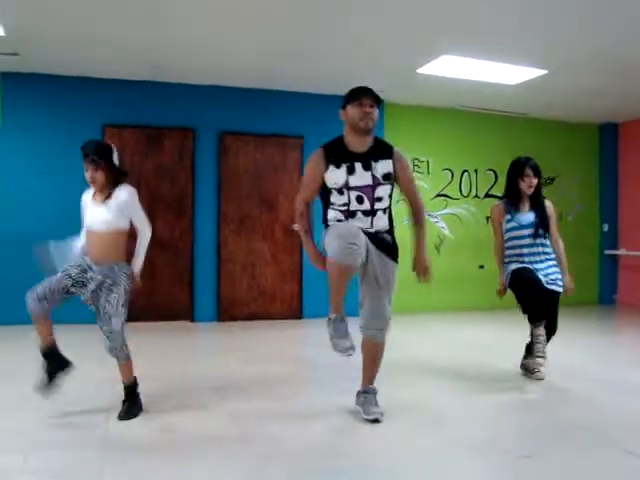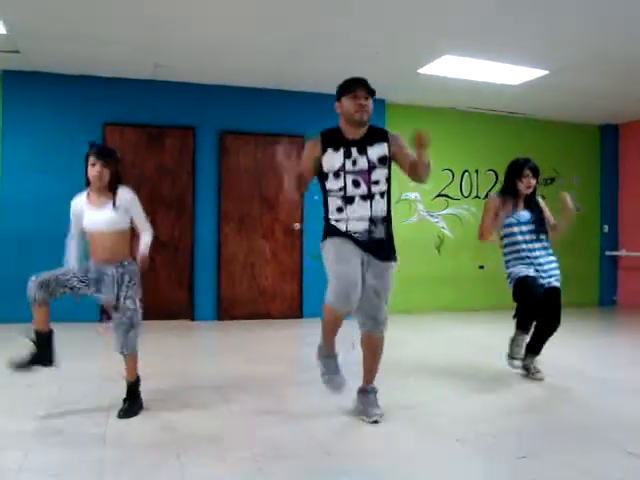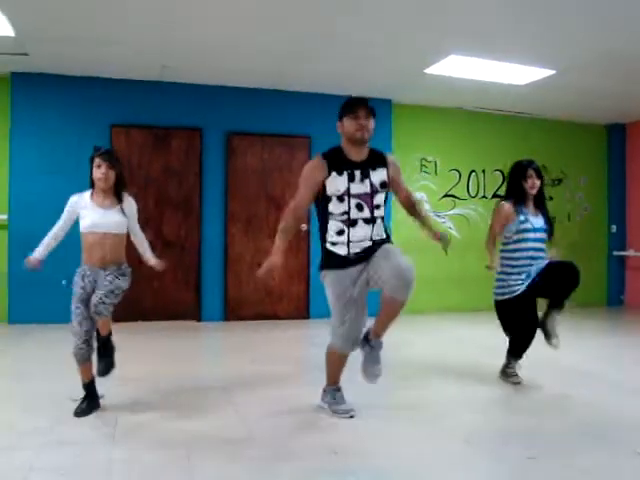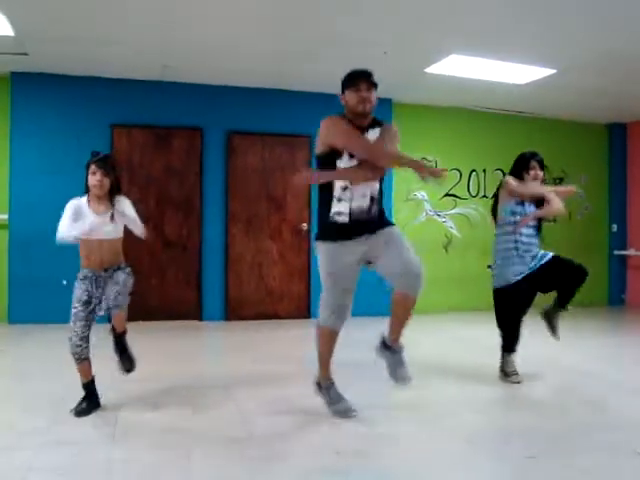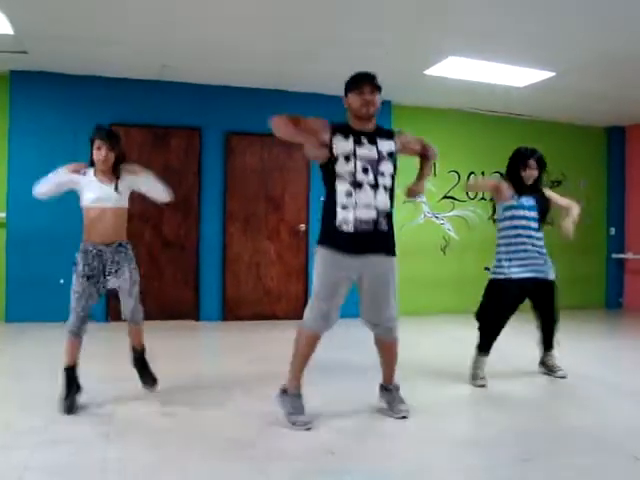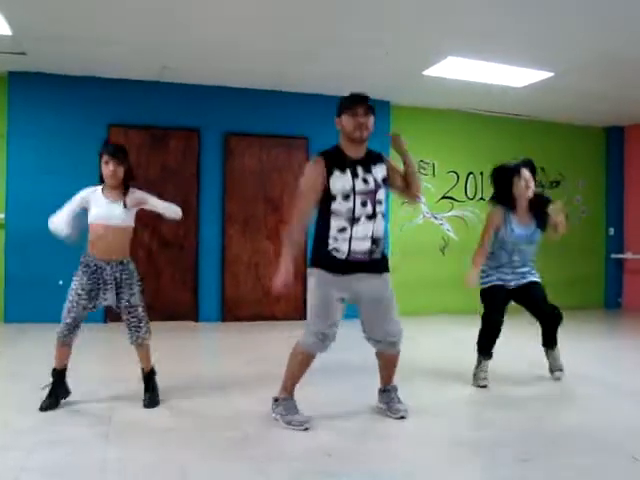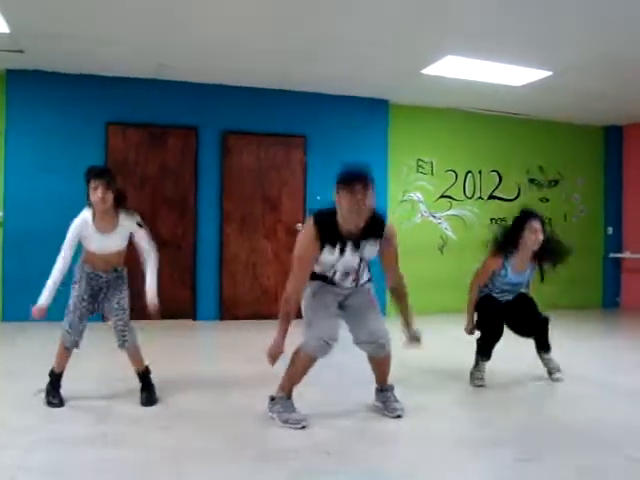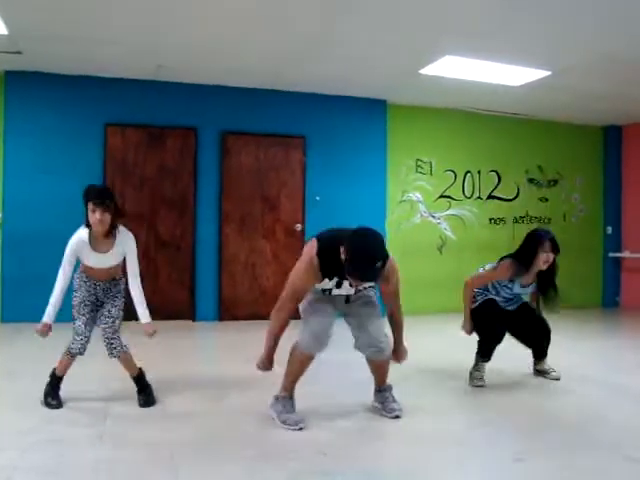
dt=0.2s
person 1, frame 1
left shoulder: (392, 156)
right shoulder: (323, 157)
left elbow: (415, 203)
right elbow: (303, 204)
left wrist: (420, 251)
right wrist: (309, 245)
left hip: (382, 244)
right hip: (343, 234)
left knee: (377, 322)
right knee: (345, 244)
left ankle: (367, 392)
right ankle: (336, 315)
person 1, frame 2
left shoulder: (388, 141)
right shoulder: (319, 145)
left elbow: (420, 176)
right elbow: (296, 189)
left wrist: (421, 153)
right wrist: (289, 170)
left hip: (380, 246)
right hip: (341, 240)
left knee: (374, 321)
right knee: (346, 294)
left ankle: (367, 392)
right ankle: (326, 348)
person 1, frame 3
left shoulder: (386, 163)
right shoulder: (320, 165)
left elbow: (407, 198)
right elbow: (295, 209)
left wrist: (429, 227)
right wrist: (279, 250)
left hip: (377, 251)
right hip: (340, 262)
left knee: (402, 275)
right knee: (346, 330)
left ankle: (373, 338)
right ankle: (331, 390)
person 1, frame 4
left shoulder: (384, 131)
right shoulder: (332, 125)
left elbow: (377, 163)
right elbow: (360, 146)
left wrist: (331, 174)
right wrist: (413, 164)
left hip: (377, 228)
right hip: (336, 236)
left knee: (411, 275)
right knee: (334, 309)
left ankle: (391, 344)
right ankle: (325, 382)
person 1, frame 5
left shoulder: (393, 139)
right shoulder: (329, 134)
left elbow: (428, 150)
right elbow: (278, 123)
left wrist: (422, 180)
right wrist: (307, 138)
left hip: (380, 249)
right hip: (335, 247)
left knee: (385, 322)
right knee: (319, 315)
left ankle: (389, 390)
right ankle: (290, 392)
person 1, frame 6
left shoulder: (382, 164)
right shoulder: (321, 166)
left elbow: (412, 193)
right elbow: (299, 215)
left wrist: (406, 158)
right wrist: (286, 260)
left hip: (374, 270)
right hip: (329, 271)
left knee: (389, 335)
right knee: (318, 336)
left ankle: (388, 393)
right ankle: (283, 399)
person 1, frame 7
left shoulder: (383, 230)
right shoulder: (315, 230)
left elbow: (394, 279)
right elbow: (294, 287)
left wrist: (408, 323)
right wrist: (280, 337)
left hip: (358, 286)
right hip: (321, 285)
left knee: (376, 338)
right knee: (321, 340)
left ankle: (384, 392)
right ankle: (280, 400)
person 1, frame 8
left shoulder: (387, 268)
right shoulder: (315, 258)
left elbow: (393, 307)
right elbow: (283, 307)
left wrist: (398, 344)
right wrist: (268, 353)
left hip: (358, 295)
right hip: (319, 291)
left knee: (377, 342)
right knee: (315, 334)
left ankle: (383, 393)
right ankle: (283, 398)
person 2, frame 1
left shoulder: (125, 194)
right shoulder: (87, 198)
left elbow: (145, 231)
left wrist: (136, 265)
left hip: (116, 273)
right hip: (88, 267)
left knee: (113, 334)
right knee: (37, 299)
left ankle: (132, 396)
right ankle: (54, 360)
person 2, frame 2
left shoulder: (125, 195)
right shoulder: (78, 203)
left elbow: (145, 229)
right elbow: (75, 238)
left wrist: (144, 251)
right wrist: (73, 271)
left hip: (123, 270)
right hip: (91, 270)
left knee: (127, 331)
right knee: (38, 285)
left ankle: (133, 394)
right ankle: (44, 350)
person 2, frame 3
left shoulder: (126, 202)
right shoulder: (78, 201)
left elbow: (136, 233)
right elbow: (60, 229)
left wrist: (149, 257)
right wrist: (39, 254)
left hip: (117, 272)
right hip: (86, 273)
left knee: (99, 303)
right knee: (79, 338)
left ankle: (105, 344)
right ankle: (90, 395)
person 2, frame 4
left shoulder: (121, 202)
right shoulder: (76, 205)
left elbow: (140, 231)
right elbow: (62, 235)
left wrist: (123, 215)
right wrist: (89, 224)
left hip: (118, 272)
right hip: (87, 277)
left knee: (117, 302)
right knee: (77, 340)
left ankle: (120, 341)
right ankle: (90, 394)
person 2, frame 5
left shoulder: (126, 179)
right shoulder: (81, 178)
left elbow: (165, 196)
right elbow: (40, 192)
left wrist: (142, 174)
right wrist: (66, 170)
left hip: (121, 252)
right hip: (89, 253)
left knee: (131, 307)
right knee: (78, 316)
left ankle: (138, 356)
right ankle: (71, 383)
person 2, frame 6
left shoulder: (136, 196)
right shoulder: (90, 194)
left elbow: (176, 213)
right elbow: (56, 220)
left wrist: (147, 202)
right wrist: (64, 227)
left hip: (124, 270)
right hip: (91, 267)
left knee: (138, 326)
right knee: (68, 323)
left ankle: (150, 383)
right ankle: (58, 384)
person 2, frame 7
left shoulder: (129, 219)
right shoulder: (81, 222)
left elbow: (149, 253)
right elbow: (62, 263)
left wrist: (151, 291)
right wrist: (43, 302)
left hip: (116, 278)
right hip: (87, 275)
left knee: (122, 329)
right knee: (73, 328)
left ankle: (146, 382)
right ankle: (54, 384)
person 2, frame 8
left shoulder: (125, 237)
right shoulder: (79, 239)
left elbow: (134, 279)
right elbow: (62, 279)
left wrist: (145, 319)
right wrist: (47, 318)
left hip: (114, 287)
right hip: (86, 285)
left knee: (110, 336)
right knee: (80, 336)
left ankle: (142, 385)
right ankle: (53, 386)
person 3, frame 1
left shoulder: (545, 205)
right shoulder: (501, 209)
left elbow: (556, 241)
right elbow: (499, 247)
left wrist: (565, 274)
right wrist: (502, 277)
left hip: (548, 271)
right hip: (519, 268)
left knee: (550, 325)
right knee: (533, 287)
left ankle: (529, 360)
right ankle: (537, 331)
person 3, frame 2
left shoulder: (537, 203)
right shoulder: (497, 201)
left elbow: (555, 230)
right elbow: (483, 235)
left wrist: (568, 213)
right wrist: (499, 216)
left hip: (547, 268)
right hip: (521, 267)
left knee: (552, 320)
right knee: (534, 300)
left ankle: (530, 359)
right ankle: (520, 335)
person 3, frame 3
left shoulder: (540, 208)
right shoulder: (507, 207)
left elbow: (545, 241)
right elbow: (491, 242)
left wrist: (551, 256)
right wrist: (495, 262)
left hip: (539, 269)
right hip: (513, 277)
left knee: (570, 273)
right knee: (524, 327)
left ankle: (550, 315)
right ankle: (509, 365)
person 3, frame 4
left shoulder: (544, 192)
right shoulder: (509, 186)
left elbow: (557, 207)
right elbow: (521, 191)
left wrist: (537, 213)
right wrist: (559, 190)
left hip: (536, 259)
right hip: (509, 267)
left knee: (577, 273)
right knee: (510, 316)
left ankle: (553, 313)
right ankle: (507, 361)
person 3, frame 5
left shoulder: (541, 194)
right shoulder: (502, 187)
left elbow: (573, 207)
right elbow: (472, 186)
left wrist: (568, 221)
right wrist: (495, 185)
left hip: (540, 266)
right hip: (509, 267)
left knee: (549, 314)
right knee: (495, 316)
left ankle: (547, 359)
right ankle: (479, 363)
person 3, frame 6
left shoulder: (542, 210)
right shoulder: (500, 213)
left elbow: (558, 231)
right elbow: (483, 248)
right wrist: (474, 272)
left hip: (525, 276)
right hip: (496, 279)
left knee: (551, 315)
right knee: (492, 321)
left ankle: (552, 355)
right ankle: (481, 366)
person 3, frame 7
left shoulder: (536, 257)
right shoulder: (500, 256)
left elbow: (531, 280)
right elbow: (476, 284)
right wrist: (470, 318)
left hip: (514, 295)
right hip: (489, 295)
left knee: (538, 323)
right knee: (493, 328)
left ankle: (546, 356)
right ankle: (479, 366)
person 3, frame 8
left shoulder: (543, 273)
right shoulder: (508, 267)
left elbow: (534, 295)
right elbow: (469, 284)
left wrist: (533, 314)
right wrist: (468, 318)
left hip: (513, 303)
right hip: (487, 299)
left knee: (541, 330)
right knee: (494, 329)
left ankle: (541, 363)
right ankle: (479, 367)
